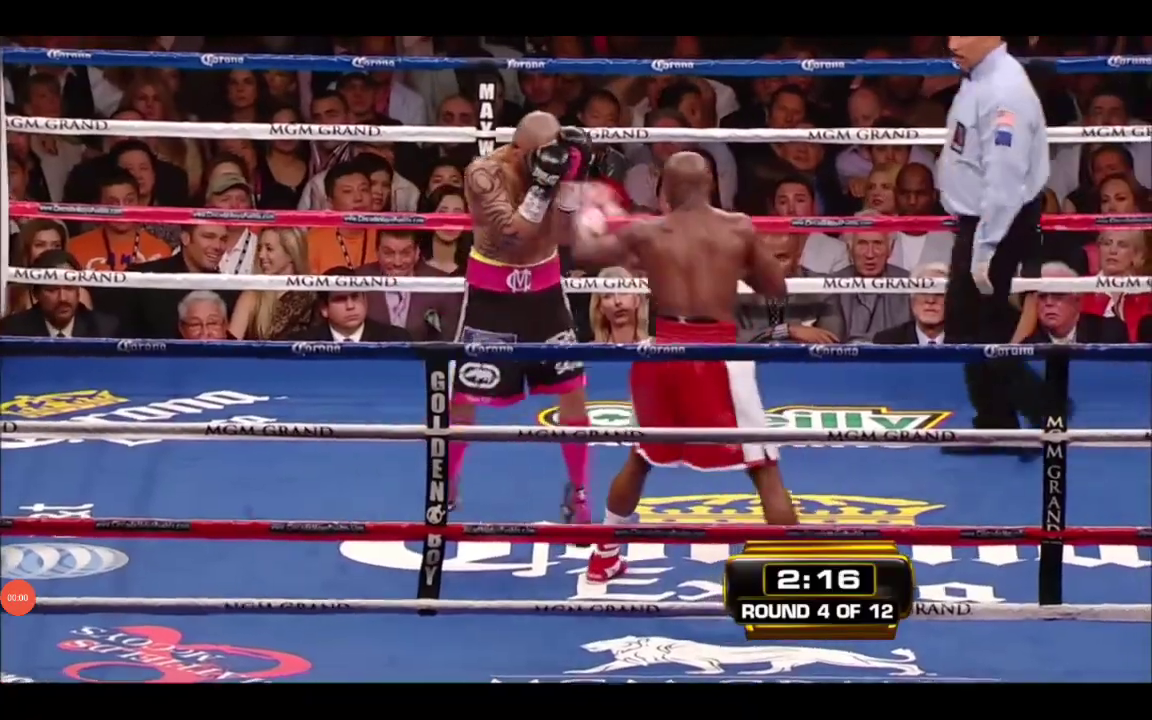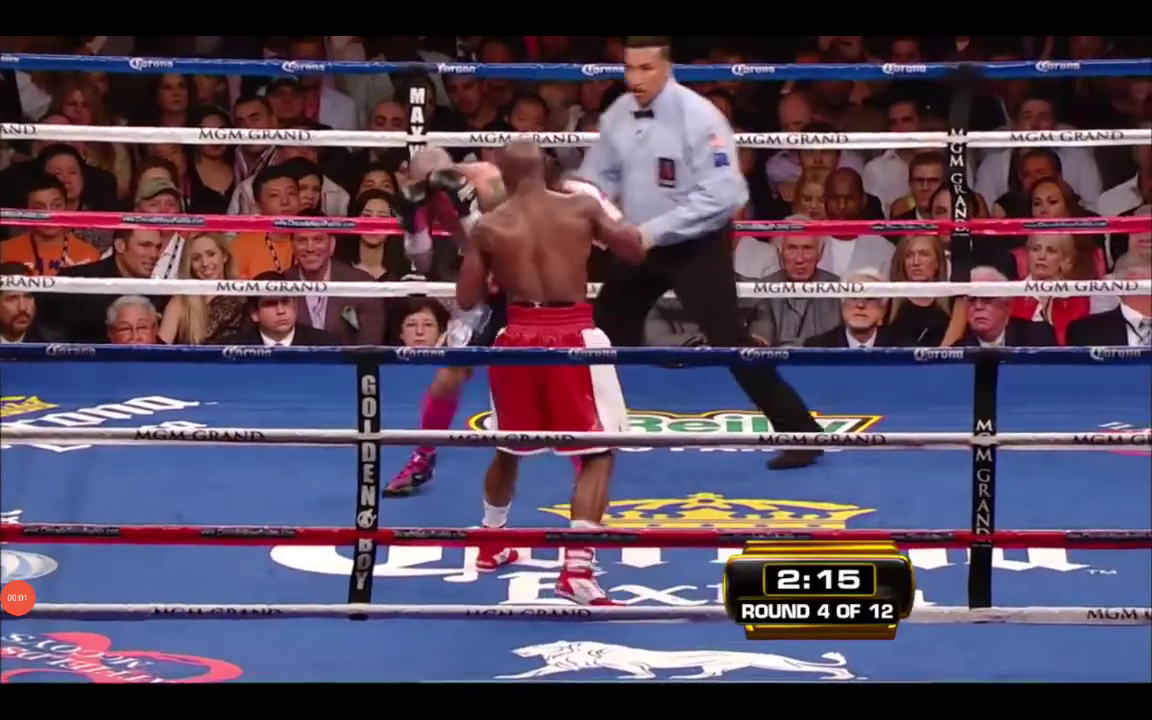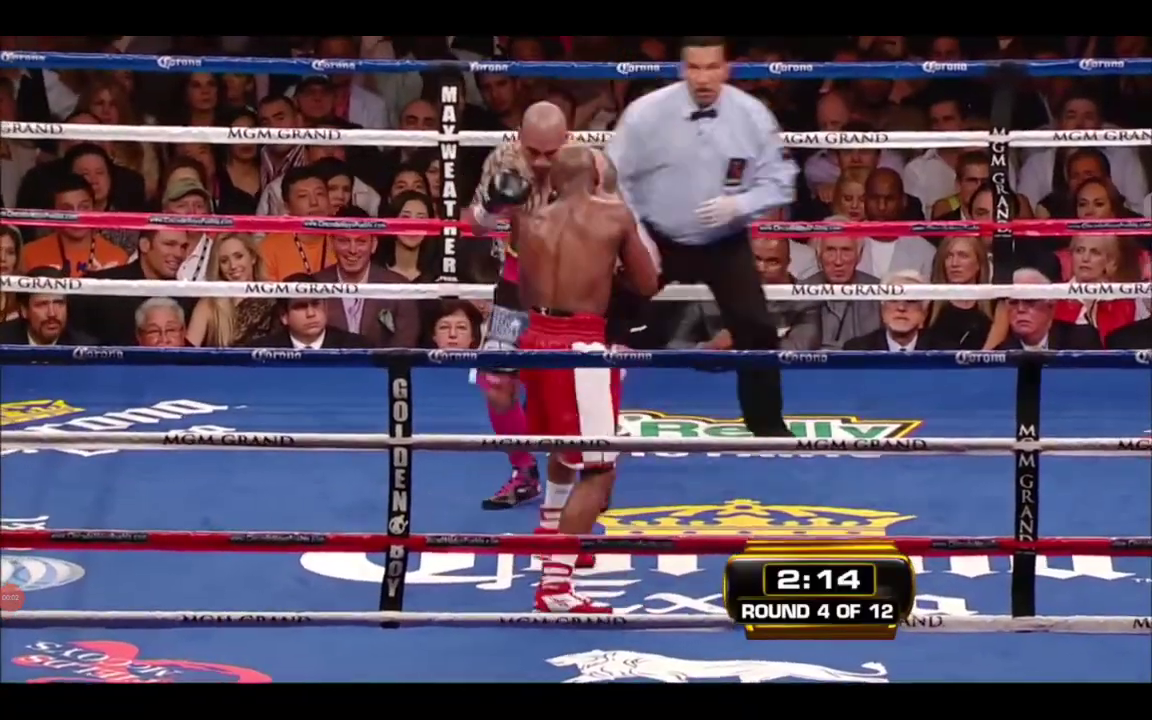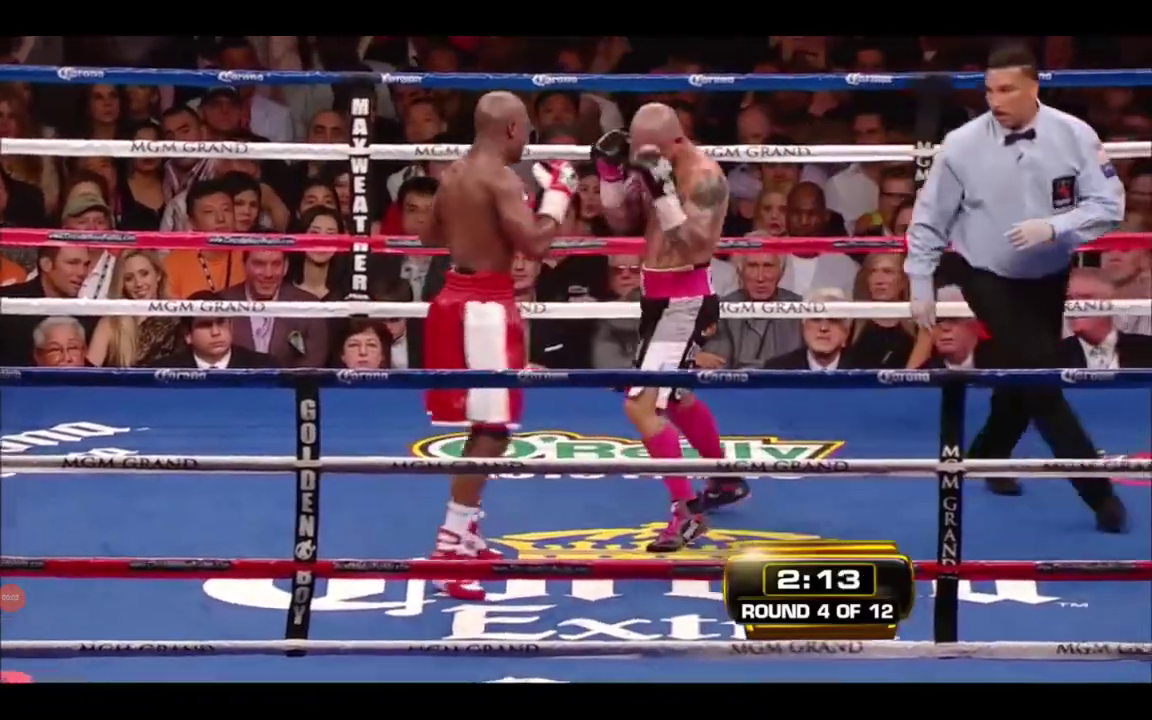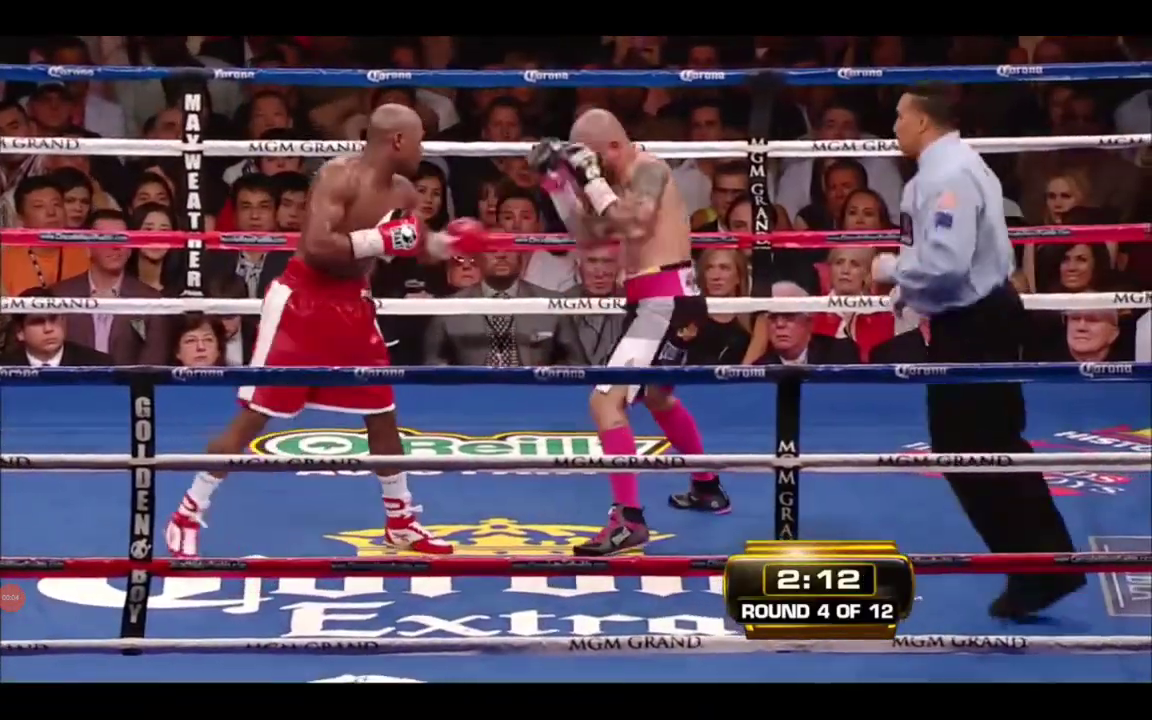
dt=1s
person 1, frame 1
left shoulder: (648, 232)
right shoulder: (742, 229)
left elbow: (586, 253)
right elbow: (777, 289)
left wrist: (588, 219)
left hip: (662, 349)
right hip: (718, 353)
left knee: (642, 457)
right knee: (766, 467)
left ankle: (604, 556)
person 1, frame 2
left shoulder: (487, 228)
right shoulder: (582, 207)
left elbow: (467, 301)
right elbow: (636, 250)
right wrist: (605, 208)
left hip: (521, 336)
right hip: (576, 336)
left knee: (510, 448)
right knee: (598, 454)
left ankle: (492, 545)
right ankle: (576, 569)
person 1, frame 3
left shoulder: (531, 226)
right shoulder: (617, 216)
right elbow: (648, 285)
left hip: (537, 341)
right hip: (580, 346)
left knee: (566, 442)
right knee: (600, 469)
right ankle: (556, 585)
person 1, frame 4
left shoulder: (455, 173)
right shoulder: (499, 177)
left elbow: (429, 236)
right elbow: (534, 245)
right wrist: (559, 192)
left hip: (462, 299)
right hip: (483, 306)
left knee: (490, 424)
right knee: (490, 433)
left ankle: (464, 530)
right ankle: (447, 553)
person 1, frame 5
left shoulder: (404, 190)
right shoulder: (339, 175)
left elbow: (417, 245)
right elbow: (317, 245)
left wrist: (451, 239)
right wrist: (382, 239)
left hip: (350, 304)
right hip: (301, 300)
left knee: (384, 415)
right knee: (254, 415)
left ankle: (402, 521)
right ankle: (189, 512)
person 2, frame 1
left shoulder: (1003, 91)
right shoulder: (978, 78)
left elbow: (1005, 180)
left wrist: (985, 249)
left hip: (995, 227)
right hip: (978, 222)
left knee: (970, 327)
right knee: (980, 325)
left ankle: (1045, 414)
right ankle: (996, 426)
person 2, frame 2
left shoulder: (699, 117)
right shoulder: (616, 117)
left elbow: (722, 195)
right elbow: (595, 180)
left wrist: (656, 228)
left hip: (698, 244)
right hip: (643, 243)
left knee: (727, 339)
right knee: (606, 327)
left ankle: (800, 431)
person 2, frame 3
left shoulder: (752, 116)
right shoulder: (646, 112)
left elbow: (781, 180)
right elbow: (614, 178)
left wrist: (741, 204)
left hip: (726, 242)
right hip: (660, 239)
left knee: (755, 329)
left ankle: (766, 422)
person 2, frame 4
left shoulder: (1075, 136)
right shoulder: (963, 146)
left elbow: (1109, 205)
right elbow: (930, 221)
left wrist: (1053, 227)
right wrist: (921, 285)
left hip: (1050, 278)
right hip: (991, 283)
left knee: (1030, 381)
right knee: (1037, 377)
left ankle: (987, 453)
right ankle: (1096, 489)
person 2, frame 5
left shoulder: (946, 173)
right shoulder: (955, 164)
left elbow: (945, 262)
left wrist: (893, 270)
right wrist: (906, 276)
left hip: (971, 325)
right hip: (989, 316)
left knee: (956, 451)
right knee: (1001, 446)
left ankle: (1034, 571)
right ankle: (1050, 562)
person 3, frame 1
left shoulder: (561, 166)
right shoulder: (485, 171)
left elbow: (573, 233)
right elbow: (509, 236)
left wrist: (575, 177)
right wrist: (539, 185)
left hip: (544, 288)
right hip: (490, 291)
left knee: (573, 394)
right knee: (464, 399)
left ankle: (577, 494)
right ankle: (446, 491)
person 3, frame 2
left shoulder: (488, 184)
right shoulder: (419, 197)
right elbow: (422, 263)
left wrist: (466, 208)
right wrist: (412, 222)
right knee: (447, 382)
right ankle: (422, 460)
person 3, frame 3
right shoulder: (504, 158)
right elbow: (477, 224)
right wrist: (491, 202)
right hip: (518, 279)
right knee: (496, 391)
right ankle: (524, 475)
person 3, frame 4
left shoulder: (704, 174)
right shoulder: (651, 165)
left elbow: (704, 236)
right elbow: (623, 222)
left wrist: (663, 190)
right wrist: (612, 172)
left hip: (685, 300)
right hip: (659, 295)
left knee: (641, 404)
right knee: (677, 396)
left ankle: (685, 513)
right ankle: (726, 480)
person 3, frame 5
left shoulder: (647, 169)
right shoulder: (627, 180)
left elbow: (633, 223)
right elbow: (588, 231)
left wrist: (591, 178)
right wrist: (557, 181)
left hip: (664, 304)
right hip: (666, 304)
left knee: (605, 398)
right knee: (655, 393)
left ankle: (628, 519)
right ankle: (708, 489)
